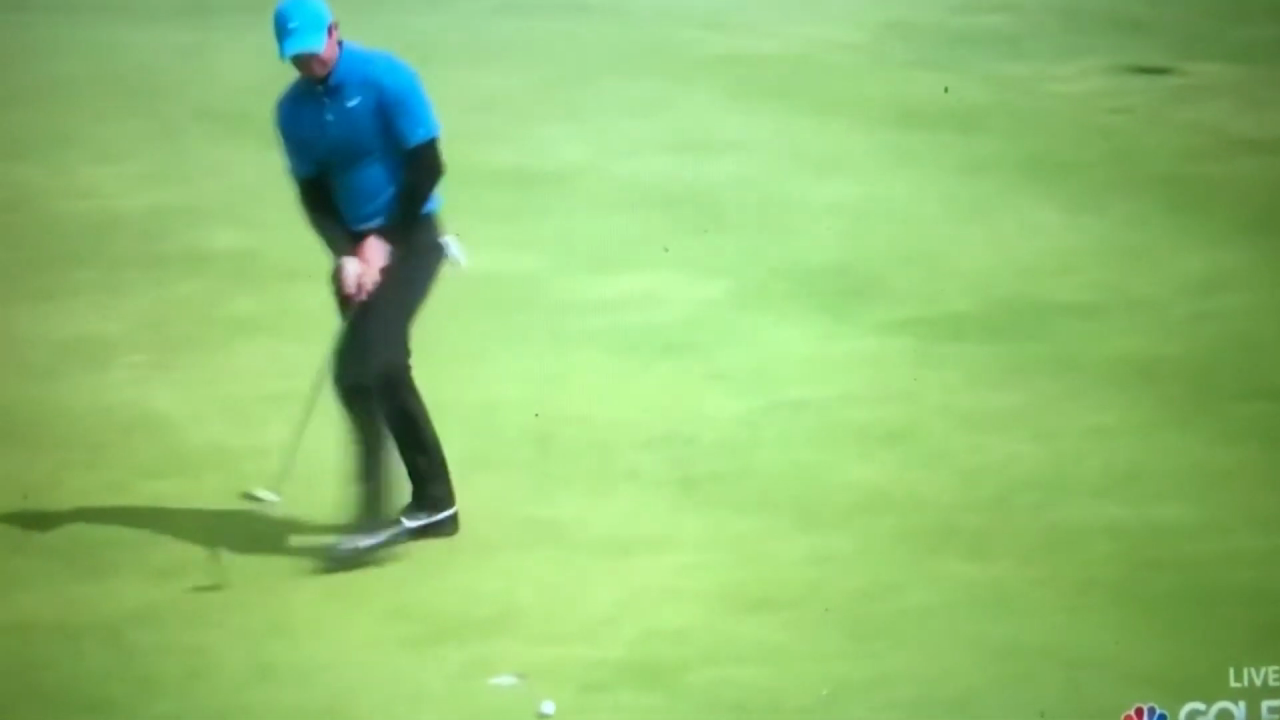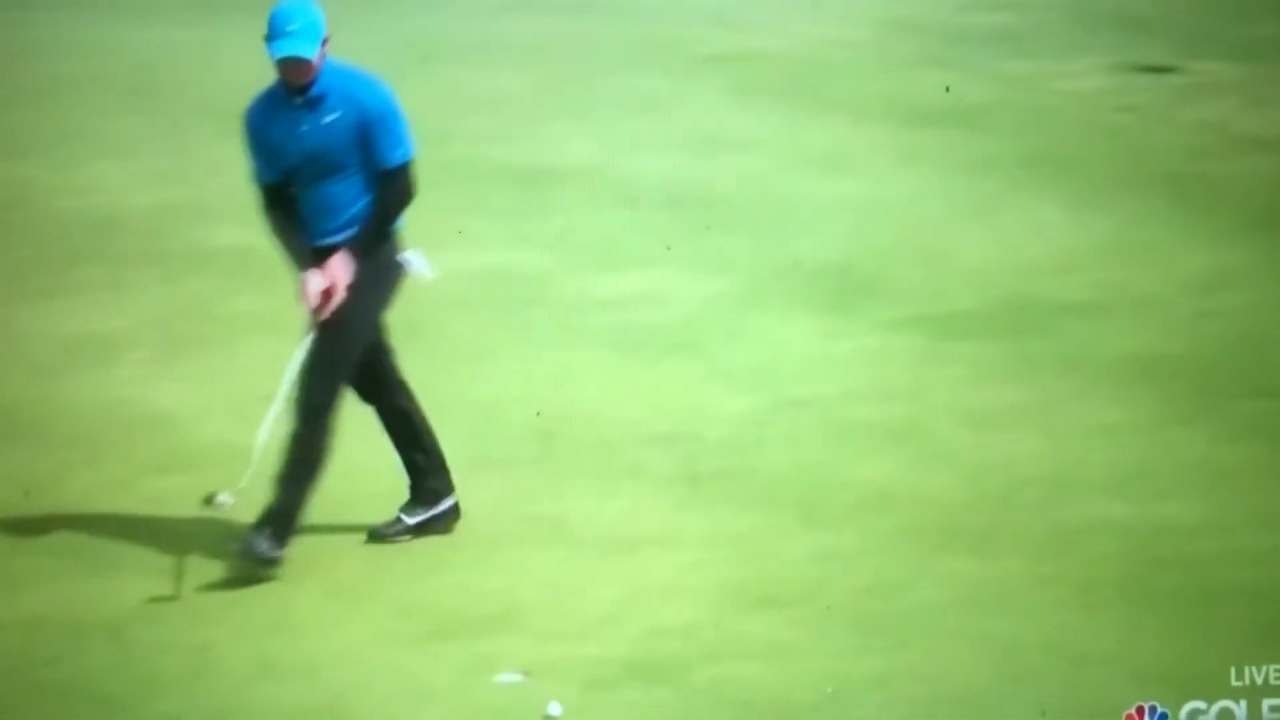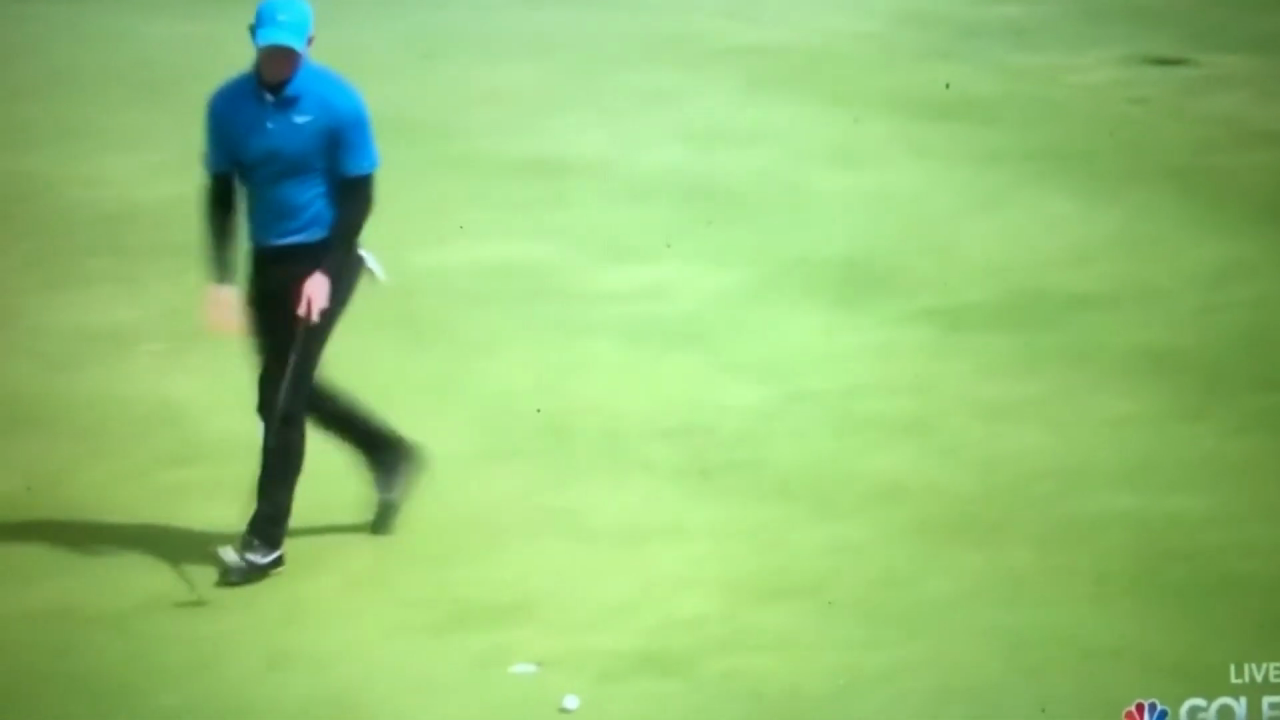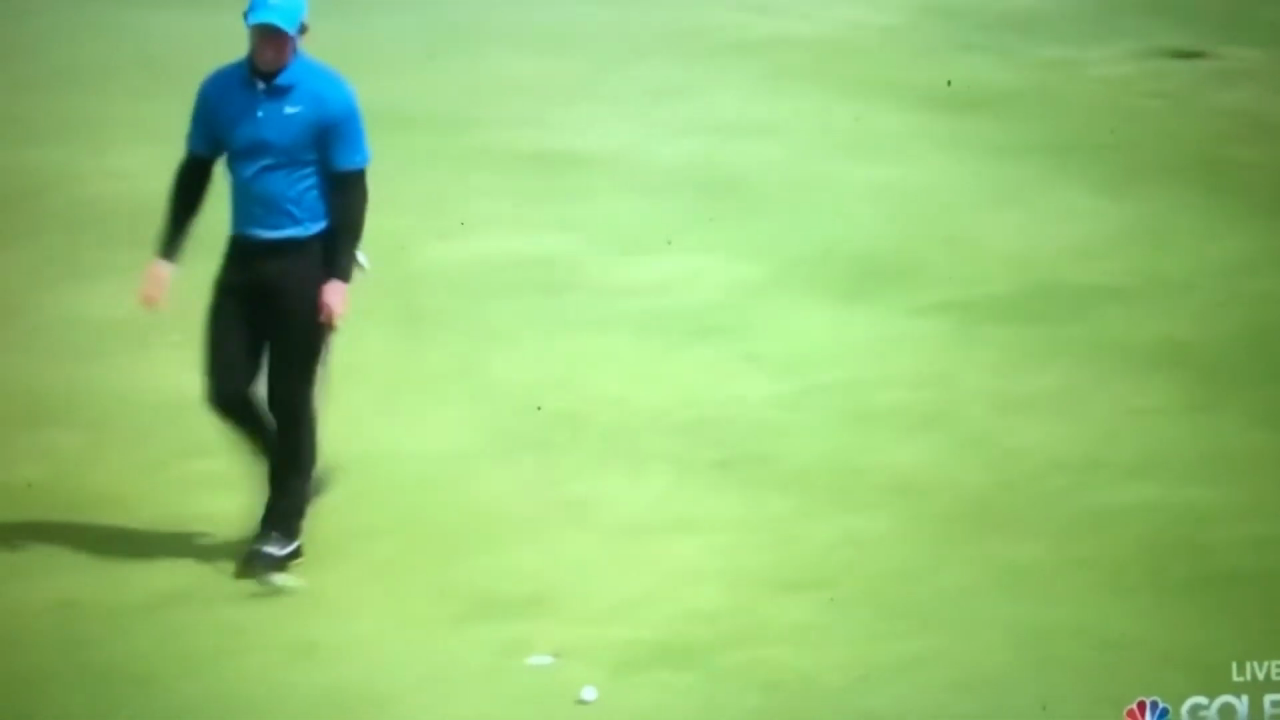
dt=0.2s
person 1, frame 1
left shoulder: (386, 78)
right shoulder: (292, 109)
left elbow: (428, 166)
right elbow: (313, 194)
left wrist: (384, 240)
right wrist: (344, 254)
left hip: (408, 240)
right hip: (358, 248)
left knee: (356, 370)
right knee: (387, 375)
left ankle: (373, 513)
right ankle: (434, 502)
person 1, frame 2
left shoulder: (365, 96)
right shoulder: (262, 115)
left elbow: (399, 187)
right elbow: (276, 201)
left wrist: (350, 257)
right wrist: (306, 268)
left hip: (368, 257)
right hip: (321, 261)
left knee: (317, 388)
right knee: (374, 377)
left ankle: (279, 526)
right ankle: (434, 496)
person 1, frame 3
left shoulder: (338, 102)
right shoulder: (227, 104)
left elbow: (358, 197)
right elbow: (221, 196)
left wrist: (323, 273)
right wrist: (222, 279)
left hip: (322, 260)
right hip: (269, 262)
left knee: (281, 400)
right knee: (294, 391)
left ankle: (265, 539)
right ankle: (392, 454)
person 1, frame 4
left shoulder: (331, 96)
right shoulder: (218, 90)
left elbow: (351, 190)
right elbow: (193, 174)
left wrist: (339, 275)
right wrist: (167, 255)
left hip: (307, 257)
right hip: (244, 257)
left knee: (290, 395)
right knee: (227, 391)
left ankle: (284, 530)
right ankle: (295, 477)
